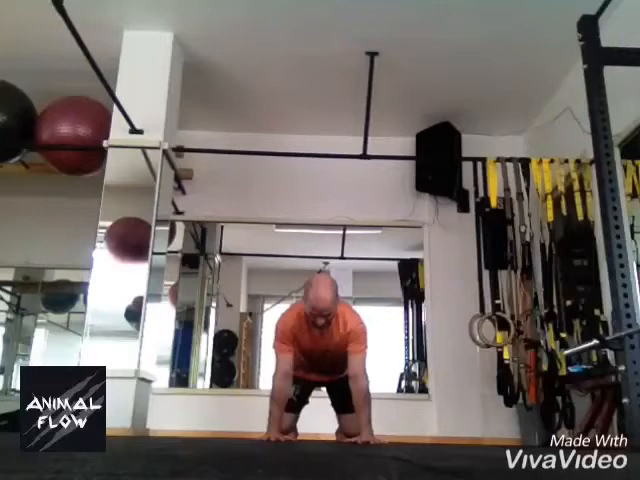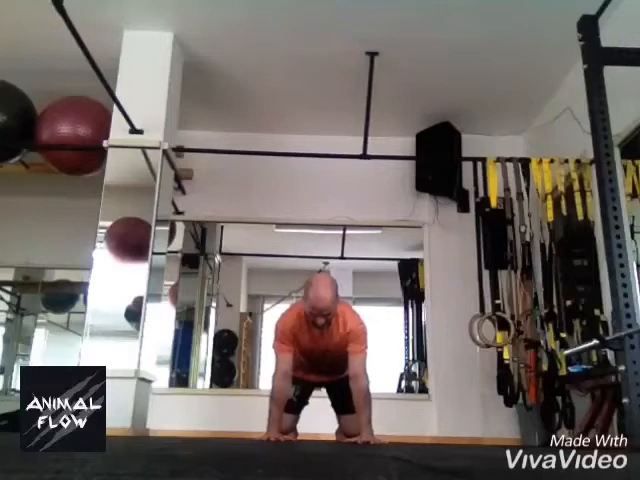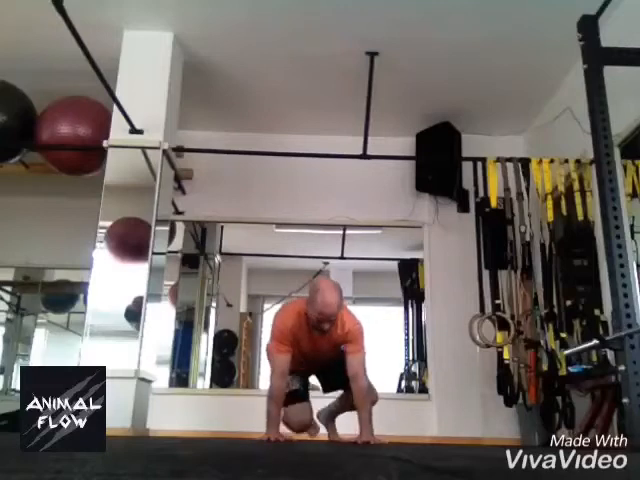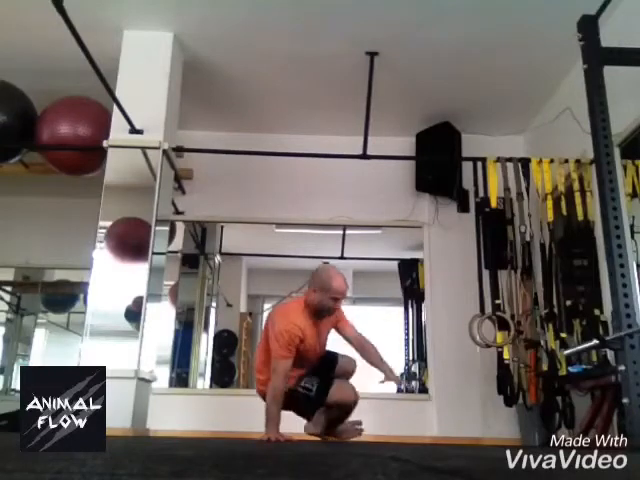
dt=0.5s
person 1, frame 1
left shoulder: (353, 324)
right shoulder: (288, 322)
left elbow: (357, 377)
right elbow: (283, 375)
left wrist: (366, 430)
right wrist: (273, 428)
left hip: (339, 372)
right hip: (301, 371)
left knee: (353, 432)
right knee: (284, 428)
left ankle: (342, 433)
right ankle: (292, 430)
person 1, frame 2
left shoulder: (353, 324)
right shoulder: (288, 322)
left elbow: (358, 377)
right elbow: (282, 375)
left wrist: (366, 431)
right wrist: (272, 428)
left hip: (340, 374)
right hip: (300, 373)
left knee: (354, 432)
right knee: (283, 430)
left ankle: (342, 433)
right ankle: (291, 433)
person 1, frame 3
left shoulder: (350, 325)
right shoulder: (286, 320)
left elbow: (357, 377)
right elbow: (278, 377)
left wrist: (366, 430)
right wrist: (272, 429)
left hip: (329, 358)
right hip: (291, 362)
left knee: (370, 397)
right knee: (300, 421)
left ankle: (328, 415)
right ankle: (305, 423)
person 1, frame 4
left shoulder: (332, 310)
right shoulder: (289, 321)
left elbow: (358, 341)
right elbow: (279, 378)
left wrist: (387, 370)
right wrist: (272, 430)
right hip: (287, 383)
left knee: (348, 365)
right knee: (348, 395)
left ankle: (318, 421)
right ankle: (323, 427)
